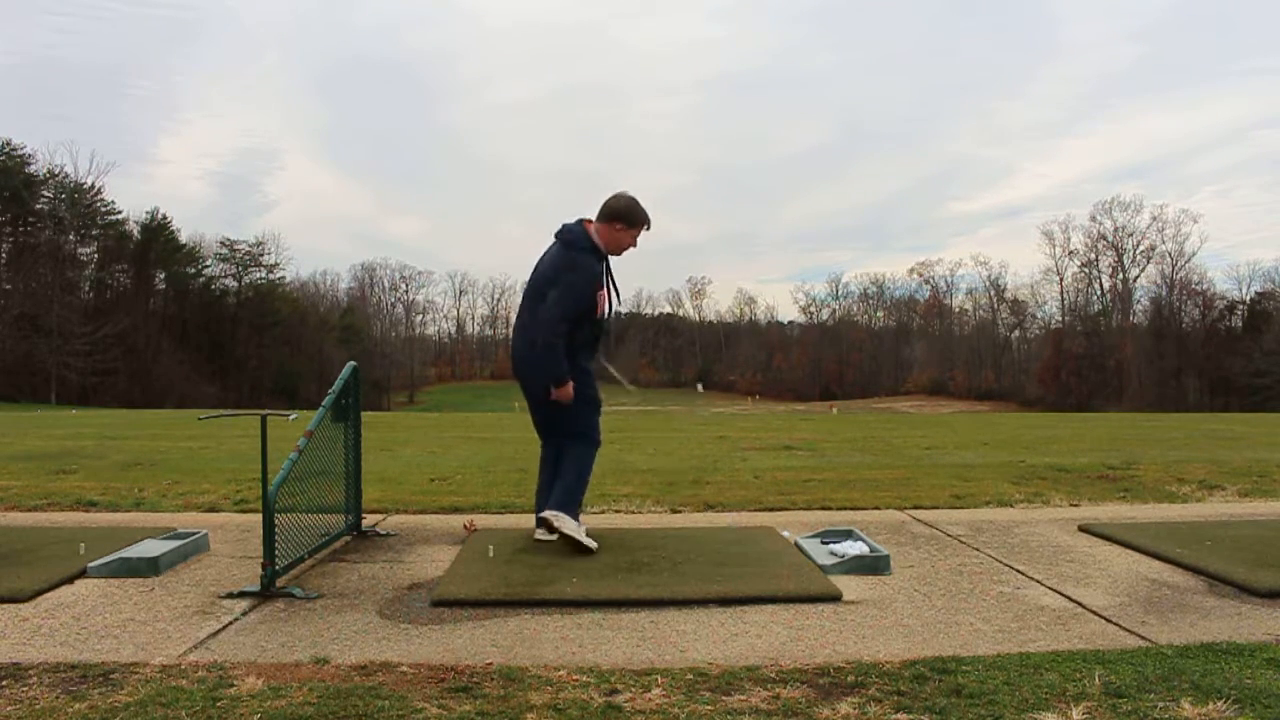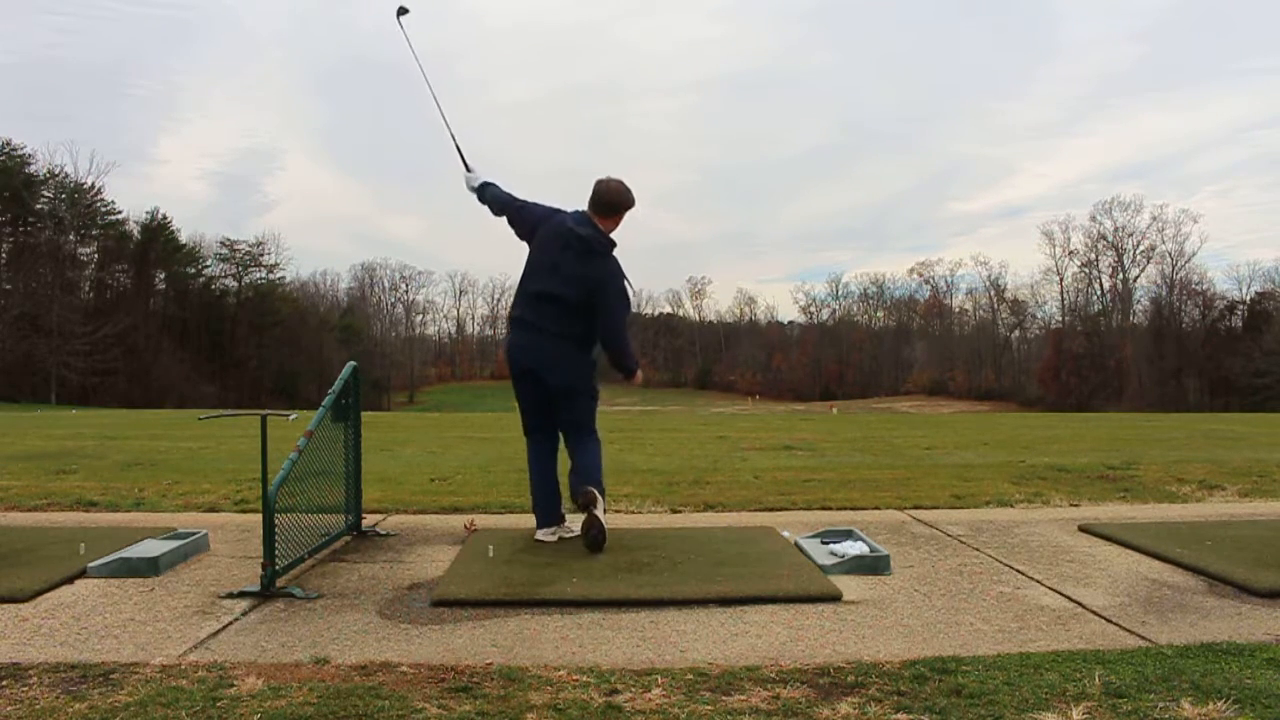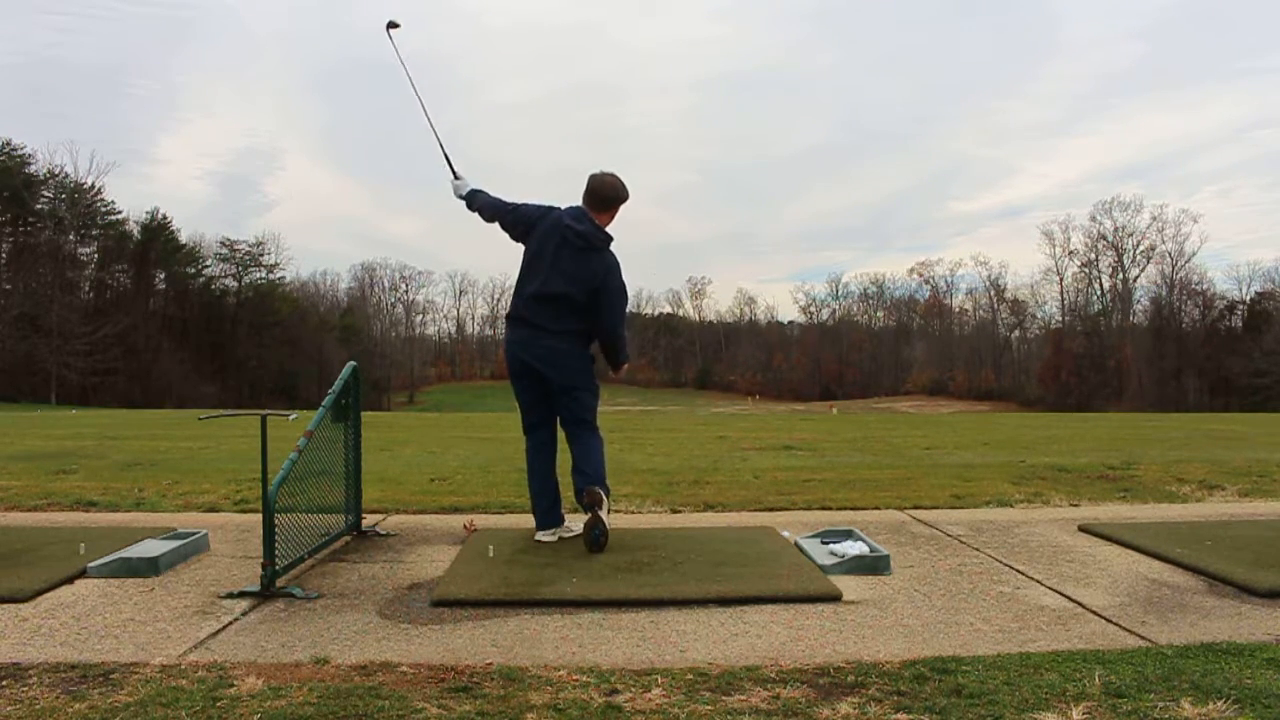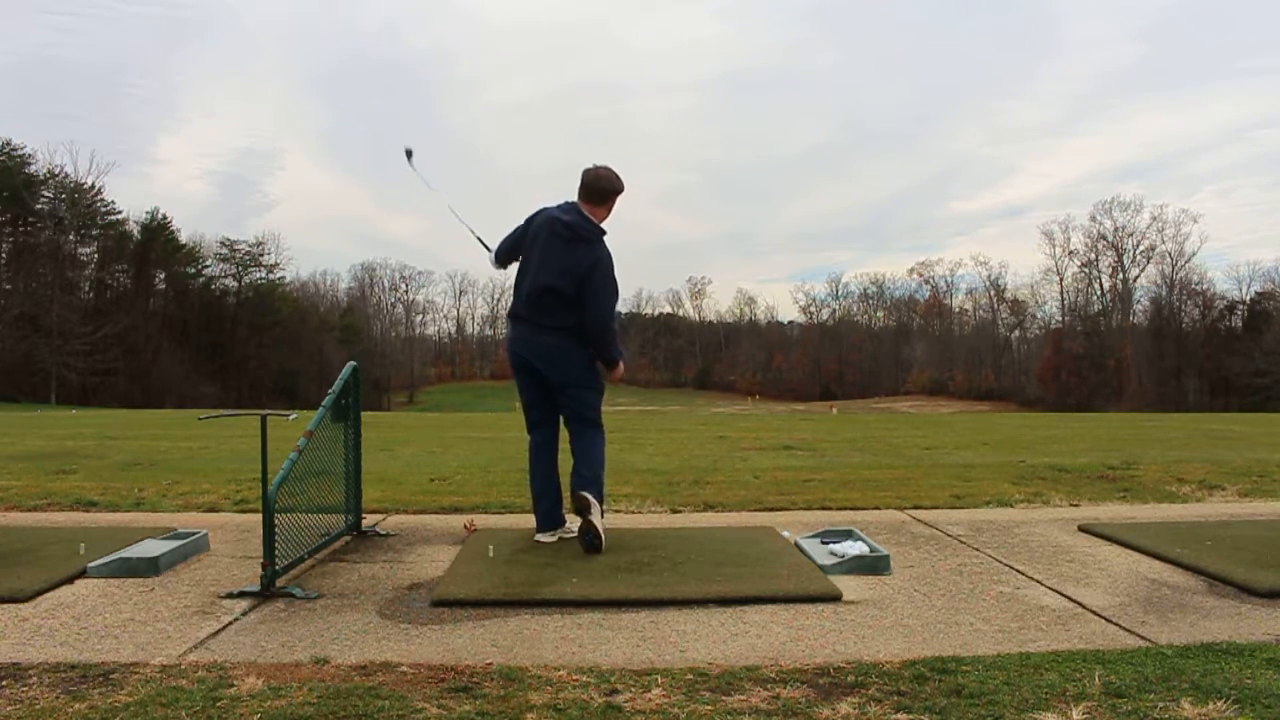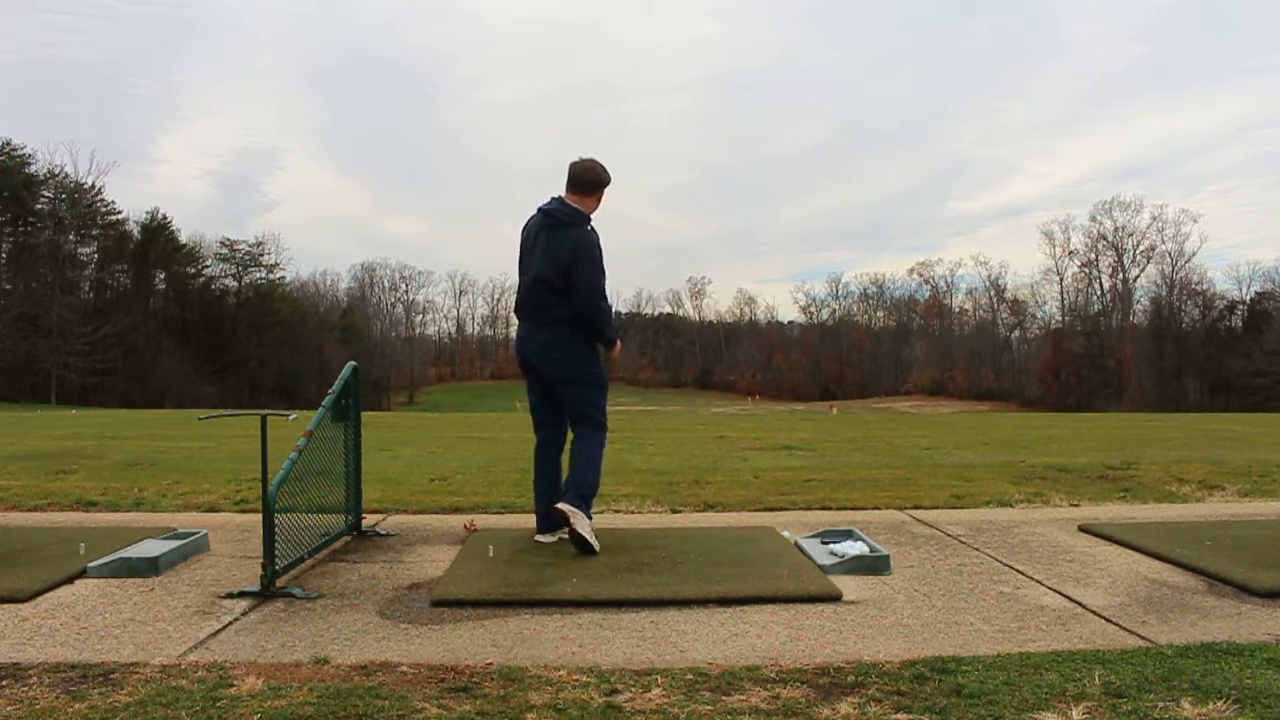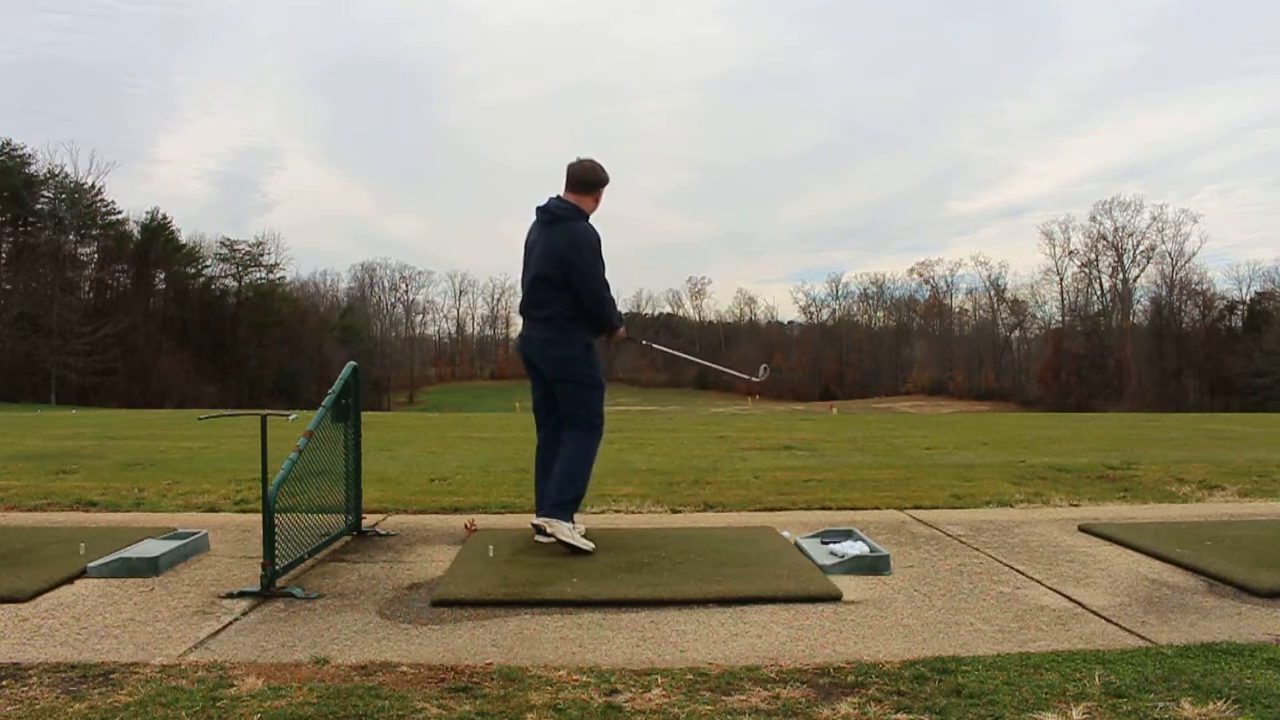
dt=0.4s
person 1, frame 1
left shoulder: (579, 244)
right shoulder: (582, 267)
right elbow: (550, 322)
right wrist: (559, 377)
left hip: (528, 356)
right hip: (555, 363)
left knee: (554, 437)
right knee: (583, 437)
left ankle: (547, 517)
right ankle: (560, 509)
person 1, frame 2
left shoulder: (549, 223)
right shoulder: (606, 268)
left elbow: (508, 205)
right elbow: (612, 330)
left wrist: (480, 185)
right wrist: (631, 370)
left hip: (522, 345)
right hip: (566, 356)
left knee: (540, 434)
right knee: (582, 432)
left ankle: (548, 520)
right ankle: (590, 491)
person 1, frame 3
left shoulder: (544, 221)
right shoulder: (604, 262)
left elbow: (499, 210)
right elbow: (610, 324)
left wrist: (469, 193)
right wrist: (619, 361)
left hip: (521, 343)
right hip: (566, 353)
left knee: (538, 433)
right knee: (583, 429)
left ankle: (547, 521)
right ankle: (593, 491)
person 1, frame 4
left shoulder: (541, 221)
right shoulder: (595, 253)
left elbow: (509, 247)
right elbow: (599, 319)
left wrist: (499, 258)
right wrist: (613, 360)
left hip: (523, 341)
right hip: (567, 350)
left knee: (541, 432)
right knee: (587, 428)
left ankle: (548, 521)
right ankle: (588, 494)
person 1, frame 5
left shoulder: (534, 224)
right shoulder: (582, 238)
right elbow: (591, 302)
right wrist: (610, 339)
left hip: (530, 339)
right hip: (568, 345)
left knee: (548, 431)
right knee: (589, 426)
left ankle: (549, 520)
right ankle: (574, 503)
person 1, frame 6
left shoulder: (540, 226)
right shoulder: (580, 233)
right elbow: (593, 292)
left wrist: (602, 323)
right wrist: (613, 325)
left hip: (535, 338)
right hip: (567, 344)
left knee: (551, 429)
right knee: (584, 426)
left ankle: (547, 516)
right ankle: (556, 514)
